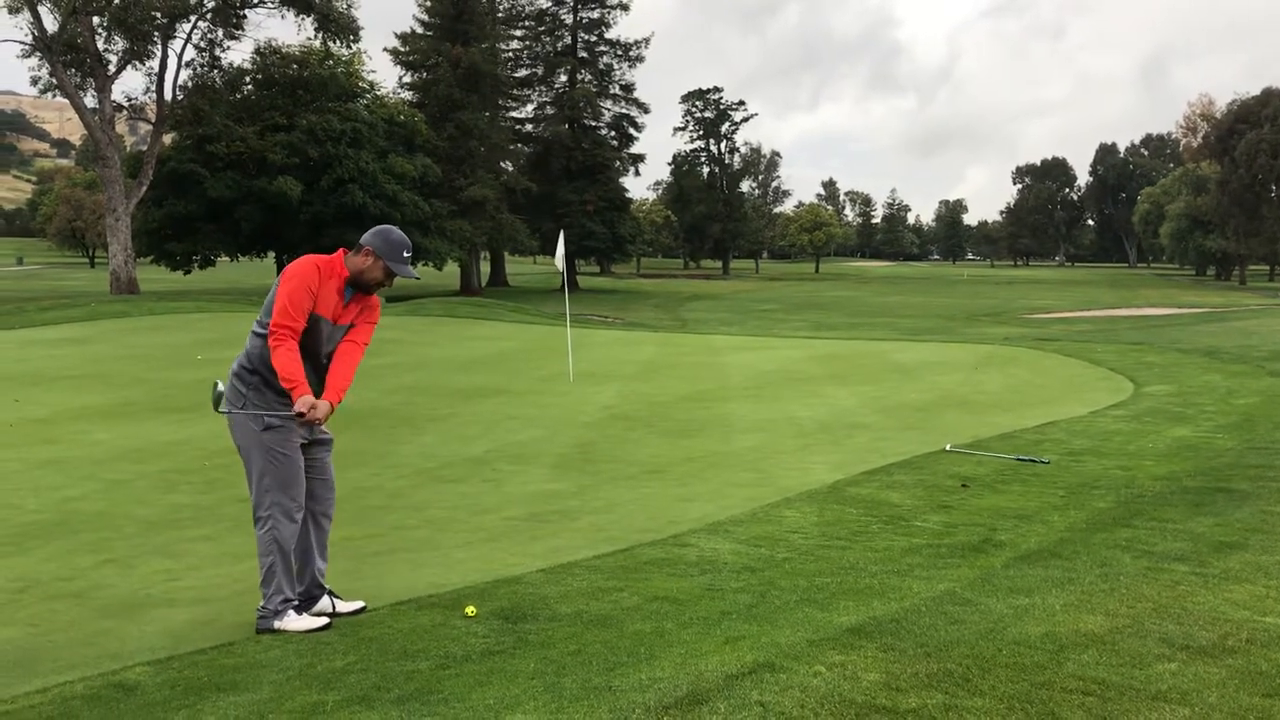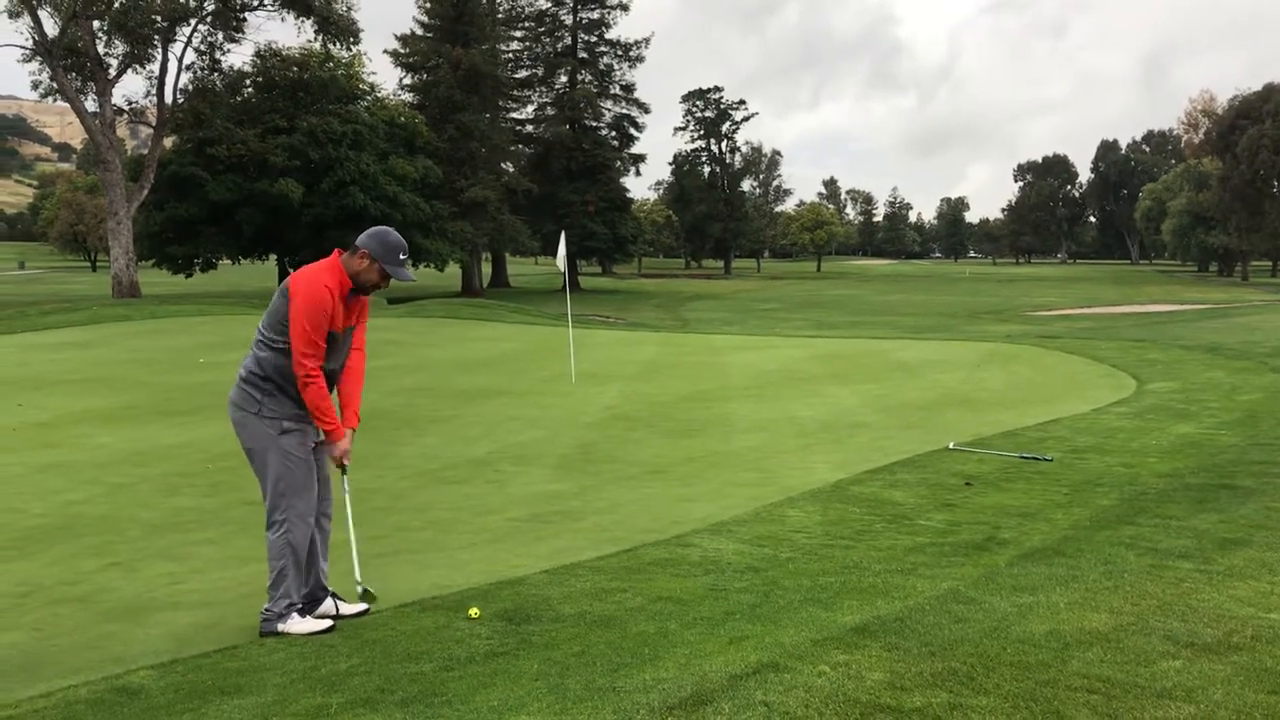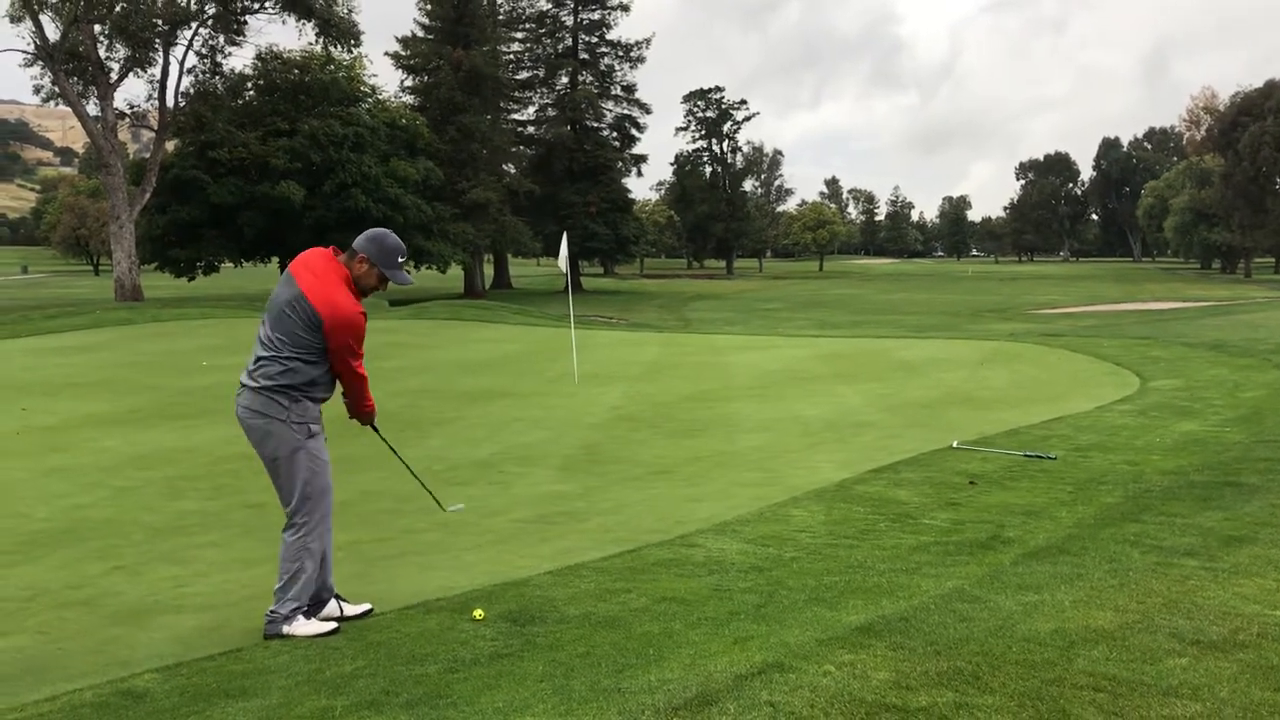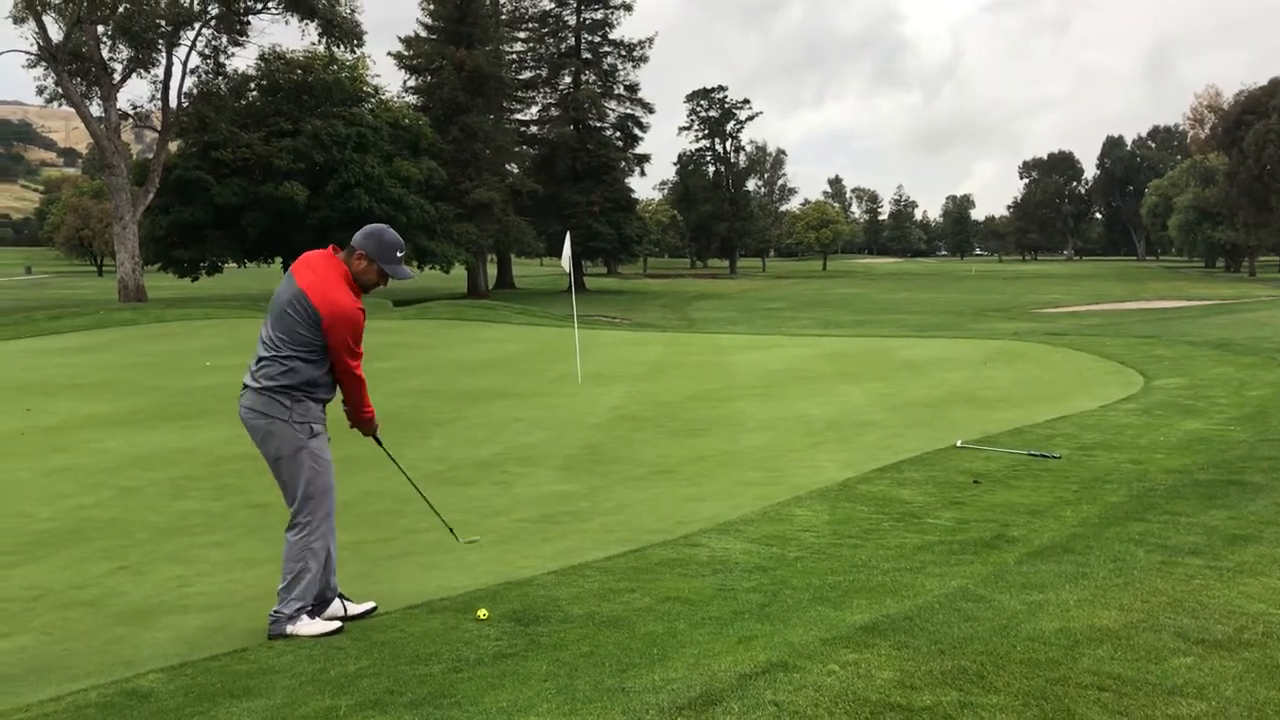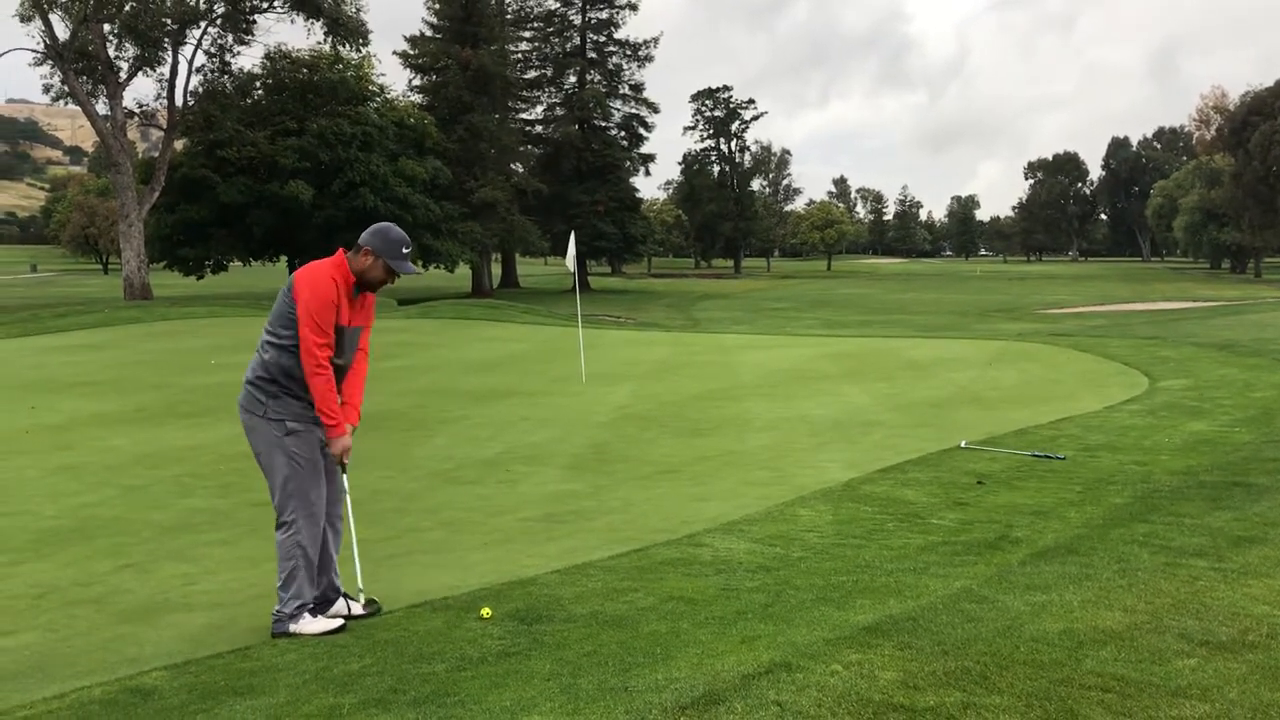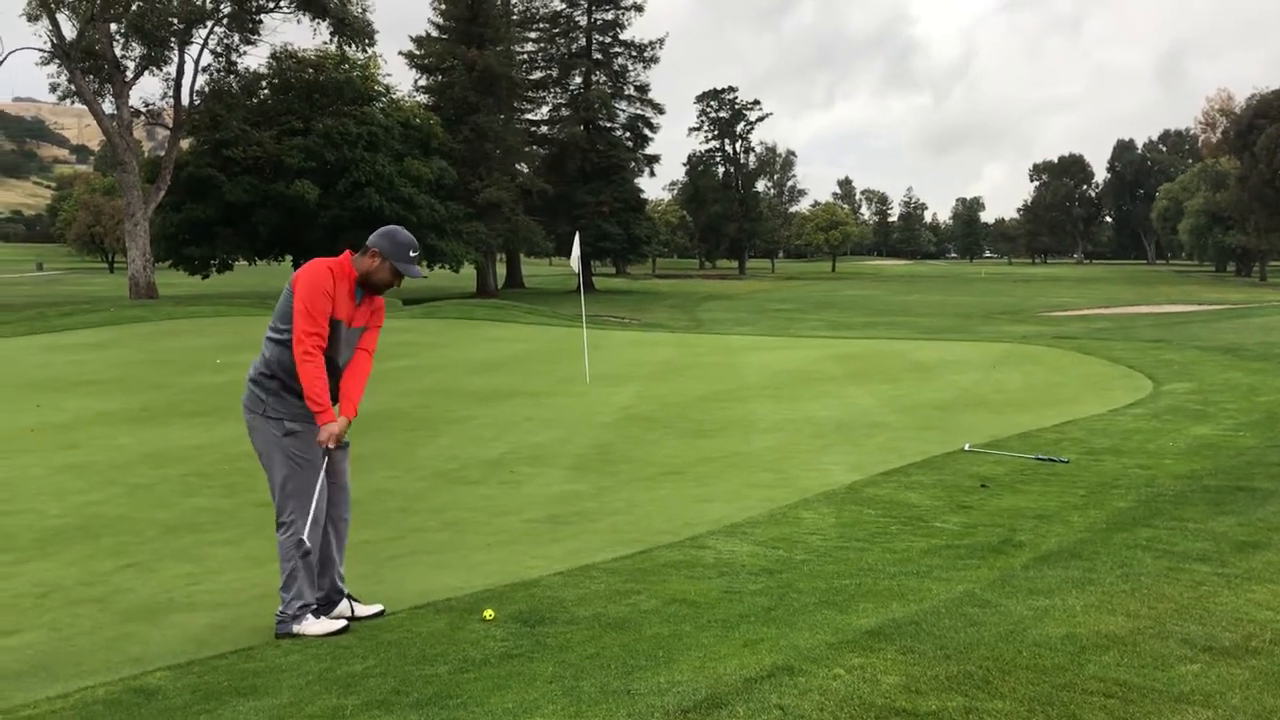
dt=0.3s
person 1, frame 1
left shoulder: (369, 306)
right shoulder: (309, 271)
left elbow: (348, 356)
right elbow: (281, 338)
left wrist: (327, 402)
right wrist: (301, 394)
left hip: (303, 405)
right hip: (261, 400)
left knee: (319, 501)
right knee: (282, 506)
left ankle: (311, 594)
right ankle: (275, 608)
person 1, frame 2
left shoulder: (359, 299)
right shoulder: (316, 286)
left elbow: (352, 361)
right elbow: (307, 367)
left wrist: (348, 427)
right wrist: (332, 431)
left hip: (300, 407)
right hip: (267, 406)
left knee: (318, 505)
right knee: (294, 508)
left ankle: (314, 597)
right ankle: (280, 612)
person 1, frame 3
left shoulder: (312, 259)
right shoulder: (344, 309)
right elbow: (350, 369)
left wrist: (354, 399)
right wrist: (365, 408)
left hip: (260, 401)
right hip: (284, 412)
left knee: (312, 508)
right knee: (310, 512)
left ankle: (318, 598)
right ankle: (285, 614)
person 1, frame 4
left shoulder: (314, 260)
right shoulder: (342, 305)
right elbow: (349, 370)
left wrist: (355, 407)
right wrist: (365, 417)
left hip: (266, 401)
right hip: (286, 411)
left knee: (317, 507)
right knee: (313, 512)
left ankle: (321, 598)
right ankle: (289, 614)
person 1, frame 5
left shoulder: (365, 300)
right shoulder: (320, 279)
left elbow: (357, 361)
right elbow: (315, 358)
left wrist: (349, 423)
right wrist: (332, 424)
left hip: (315, 410)
right hip: (276, 407)
left knee: (329, 505)
right knee: (301, 509)
left ankle: (326, 597)
right ankle: (292, 612)
person 1, frame 6
left shoulder: (375, 304)
right shoulder: (319, 275)
left elbow: (360, 361)
right elbow: (307, 349)
left wrist: (345, 416)
right wrist: (324, 416)
left hip: (323, 413)
right hip: (278, 406)
left knee: (334, 507)
right knee: (303, 510)
left ankle: (329, 598)
right ankle: (295, 613)
